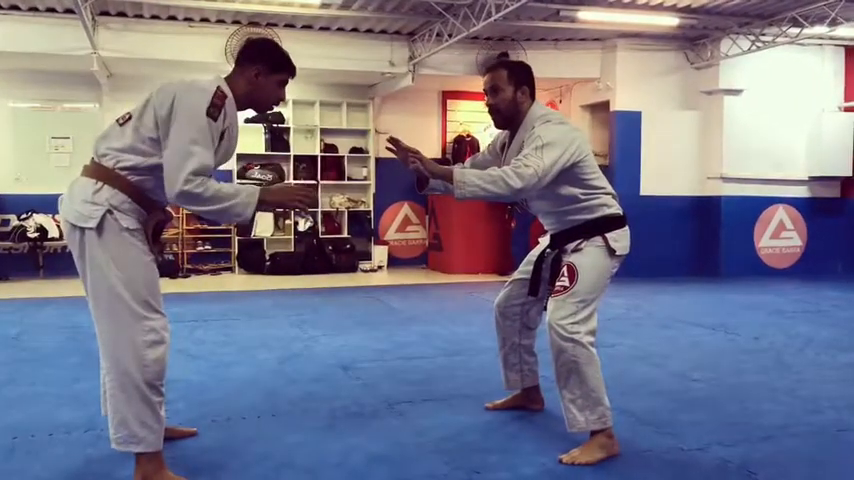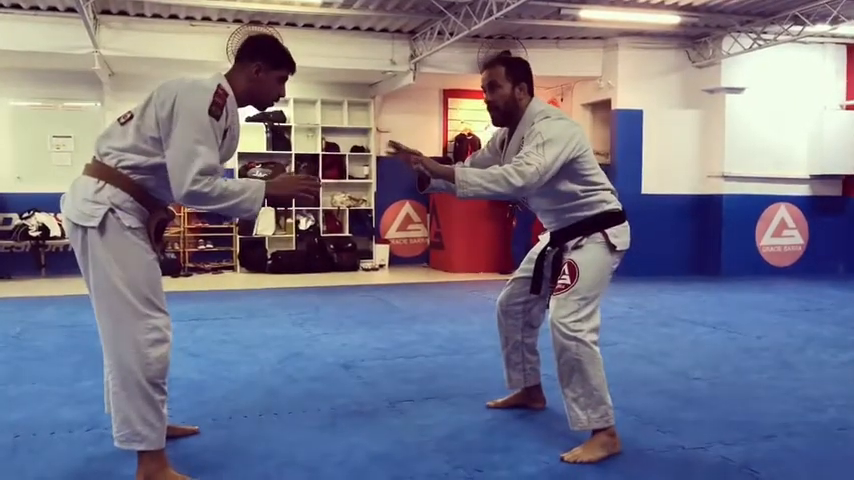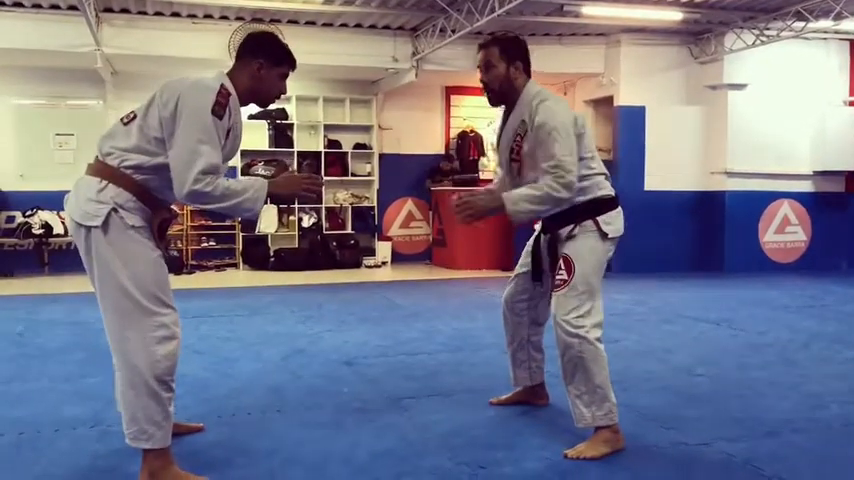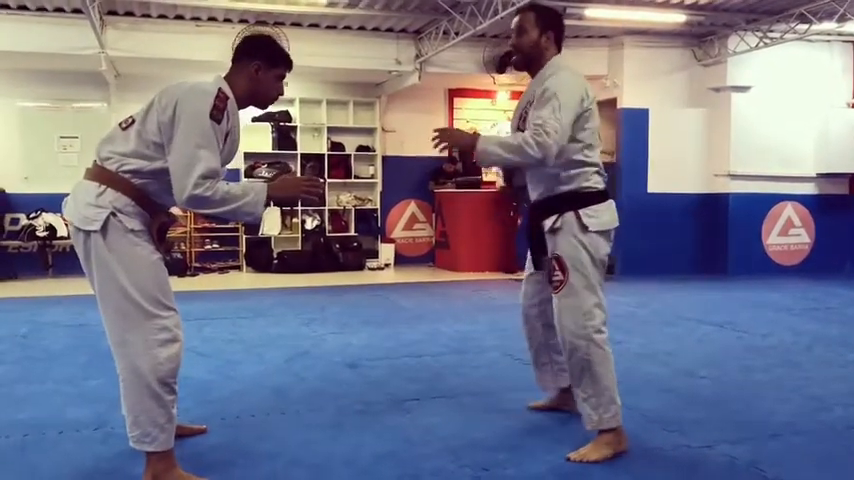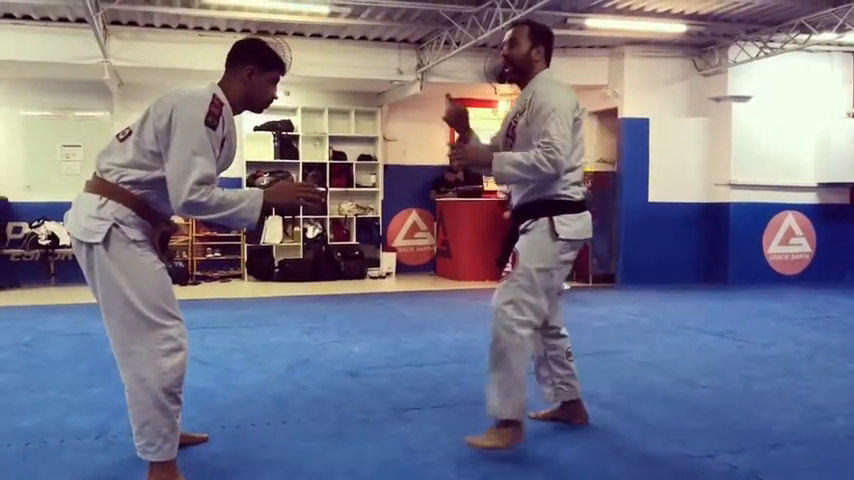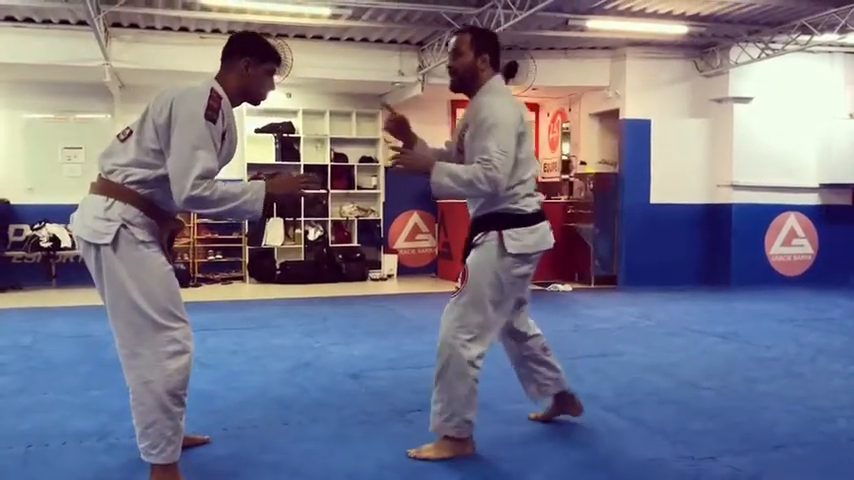
dt=0.4s
person 1, frame 1
left shoulder: (219, 109)
right shoulder: (202, 99)
left elbow: (187, 182)
right elbow: (187, 186)
left wrist: (261, 198)
right wrist: (262, 196)
left hip: (117, 209)
right hip: (104, 209)
left knee: (129, 329)
right knee: (139, 334)
left ankle: (141, 423)
person 1, frame 2
left shoulder: (219, 105)
right shoulder: (203, 97)
left elbow: (188, 182)
right elbow: (194, 186)
left wrist: (265, 191)
right wrist: (269, 189)
left hip: (120, 208)
right hip: (106, 208)
left knee: (132, 327)
right knee: (142, 332)
left ankle: (144, 421)
person 1, frame 3
left shoulder: (219, 103)
right shoulder: (206, 96)
left elbow: (187, 180)
right elbow: (196, 186)
left wrist: (245, 194)
right wrist: (271, 188)
left hip: (120, 206)
right hip: (109, 208)
left knee: (143, 325)
right knee: (153, 331)
left ankle: (153, 419)
person 1, frame 4
left shoulder: (215, 105)
right shoulder: (205, 100)
left elbow: (184, 183)
right elbow: (196, 190)
left wrist: (244, 197)
right wrist: (270, 191)
left hip: (119, 211)
right hip: (108, 212)
left knee: (147, 329)
right knee: (154, 335)
left ankle: (157, 422)
person 1, frame 5
left shoulder: (210, 111)
right shoulder: (201, 108)
right elbow: (191, 196)
left wrist: (210, 213)
right wrist: (266, 197)
left hip: (122, 222)
right hip: (110, 224)
left knee: (151, 339)
right knee: (159, 344)
left ankle: (160, 430)
person 1, frame 6
left shoulder: (210, 106)
right shoulder: (200, 102)
right elbow: (194, 191)
left wrist: (230, 203)
right wrist: (268, 190)
left hip: (127, 222)
right hip: (118, 224)
left knee: (154, 340)
right knee: (165, 346)
left ankle: (163, 432)
person 2, frame 1
left shoulder: (553, 132)
right shoulder: (510, 137)
left elbow: (518, 181)
right elbow: (471, 171)
left wrist: (441, 172)
right wrist: (425, 170)
left hip: (597, 237)
right hip: (560, 238)
left knee: (566, 324)
right knee: (512, 307)
left ankle: (602, 434)
right ankle: (528, 391)
person 2, frame 2
left shoulder: (552, 128)
right shoulder: (508, 134)
left elbow: (519, 180)
right elbow: (471, 171)
left wrist: (440, 171)
right wrist: (426, 170)
left hip: (596, 234)
right hip: (560, 235)
left knee: (569, 323)
right knee: (513, 306)
left ankle: (604, 433)
right ankle: (529, 389)
person 2, frame 3
left shoulder: (548, 111)
right shoulder: (511, 116)
left elbow: (560, 182)
right elbow: (515, 179)
left wrist: (499, 204)
right wrist: (485, 200)
left hip: (588, 222)
right hip: (557, 224)
left knee: (574, 320)
right knee: (518, 303)
left ankle: (607, 429)
right ankle: (531, 386)
person 2, frame 4
left shoulder: (561, 83)
right shoulder: (541, 86)
left elbow: (540, 146)
left wrist: (476, 143)
right wrist: (488, 148)
left hip: (578, 216)
right hip: (556, 216)
left knee: (579, 320)
right knee: (536, 307)
left ankle: (609, 431)
right ankle: (565, 392)
person 2, frame 5
left shoulder: (551, 95)
right shoulder: (526, 102)
left elbow: (550, 160)
right elbow: (501, 157)
left wrist: (486, 159)
right wrist: (467, 135)
left hip: (552, 222)
right hip: (543, 221)
left knee: (510, 313)
right knee: (543, 319)
left ankle: (508, 421)
right ankle: (569, 403)
person 2, frame 6
left shoulder: (495, 106)
right shoulder: (482, 106)
left elbow: (489, 179)
right elbow: (456, 162)
left wrist: (427, 168)
right wrist: (412, 142)
left hip: (506, 234)
right hip: (514, 231)
left knee: (462, 331)
right knee: (514, 322)
left ankle: (456, 436)
right ankle: (562, 396)
